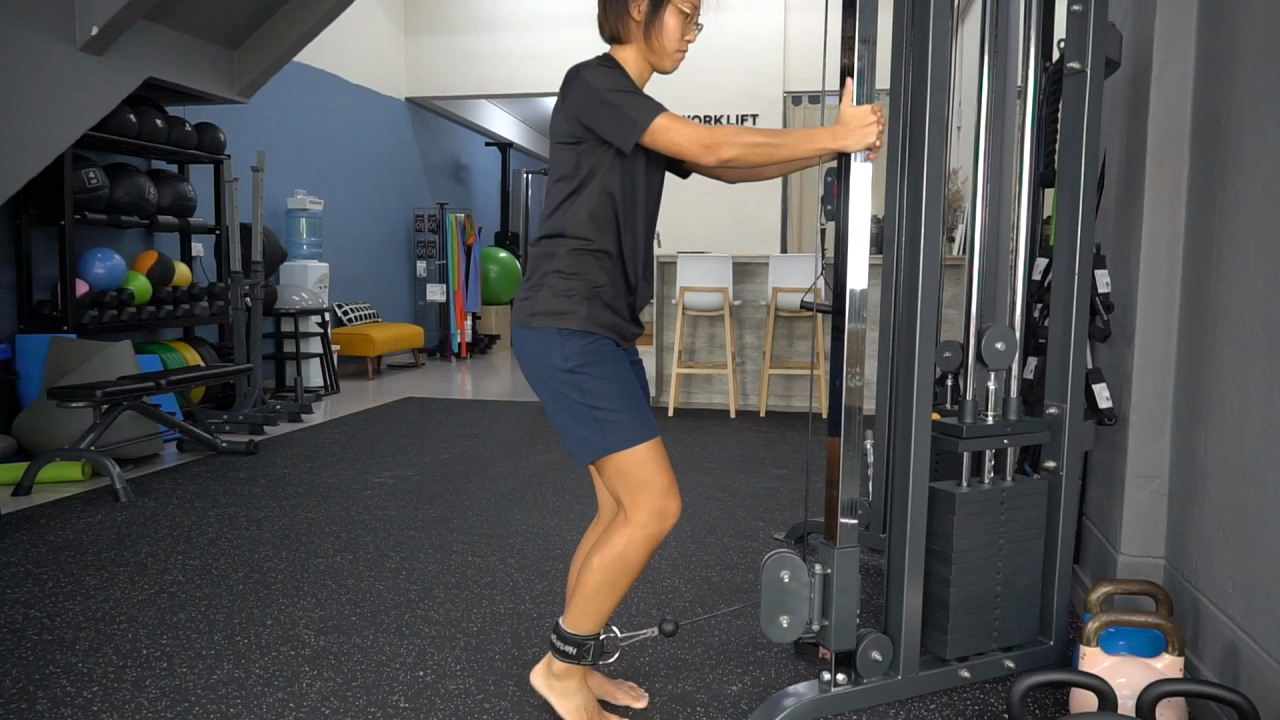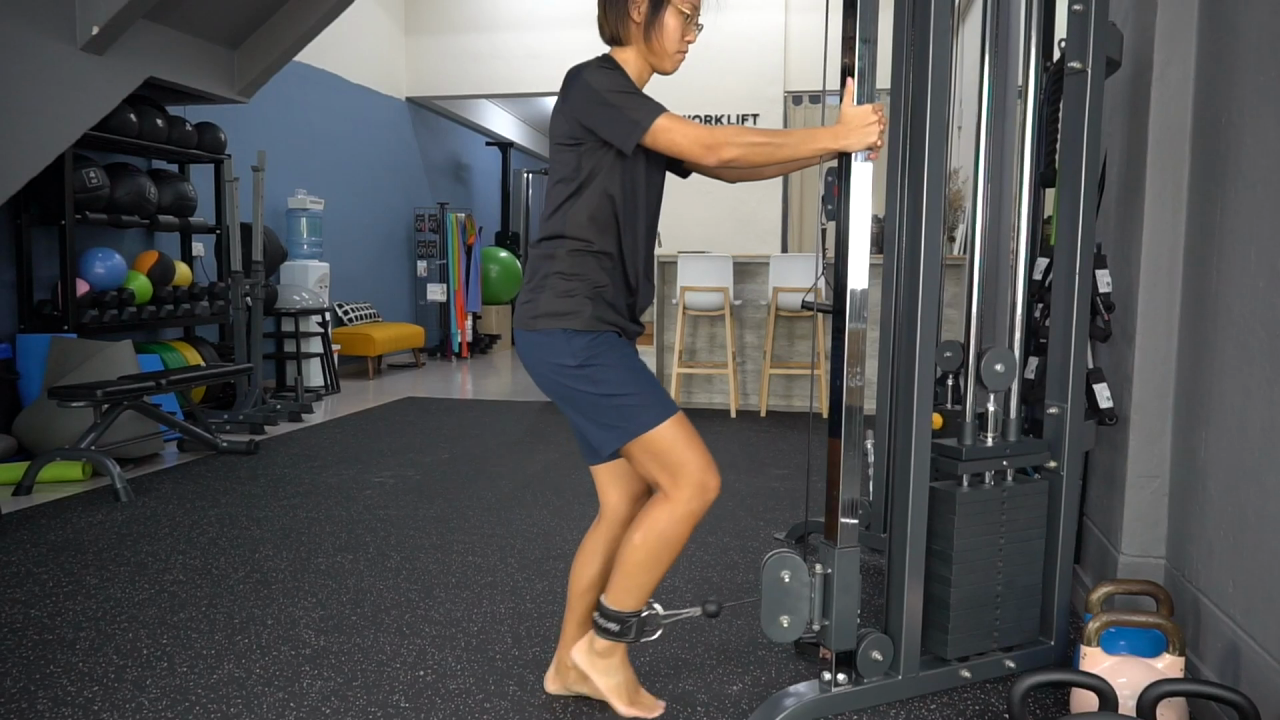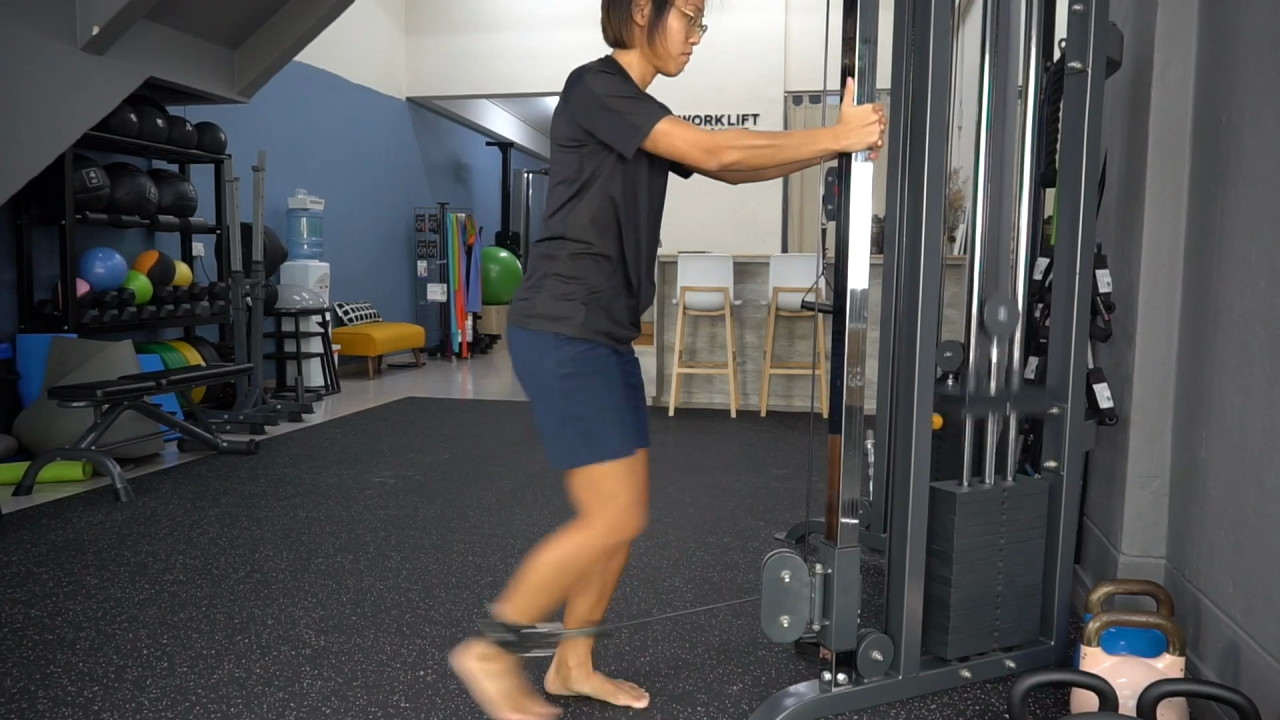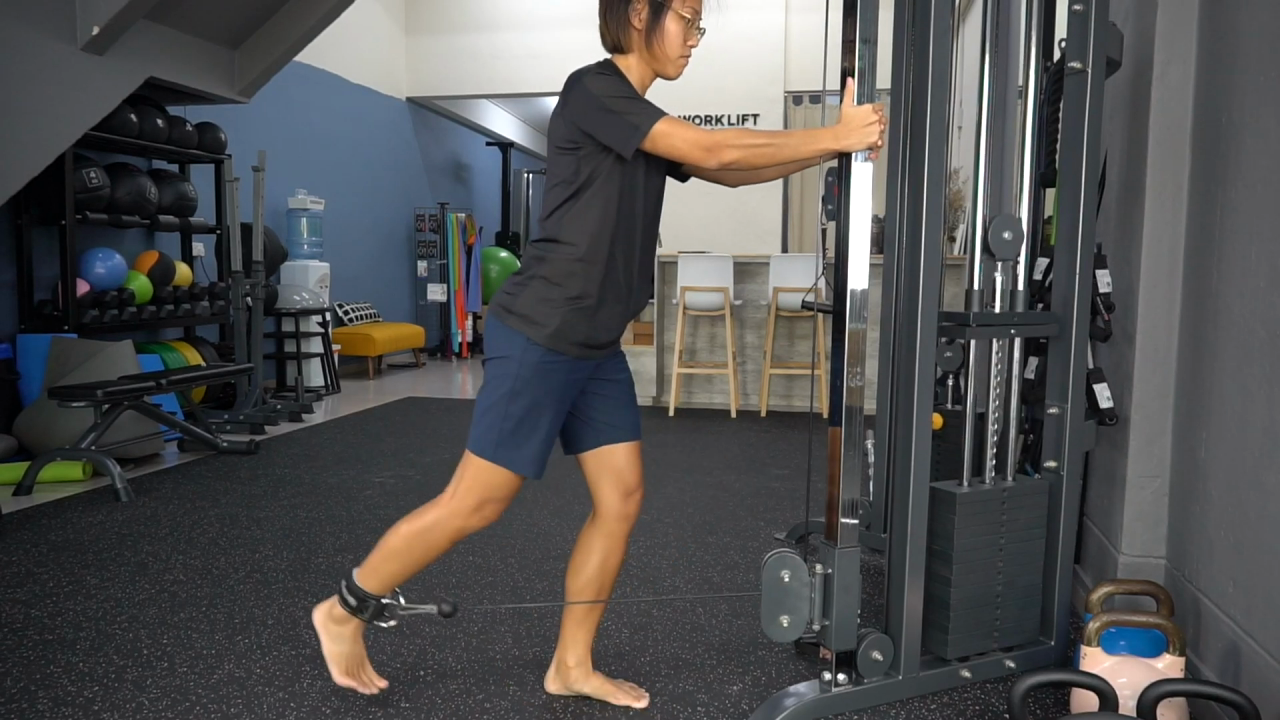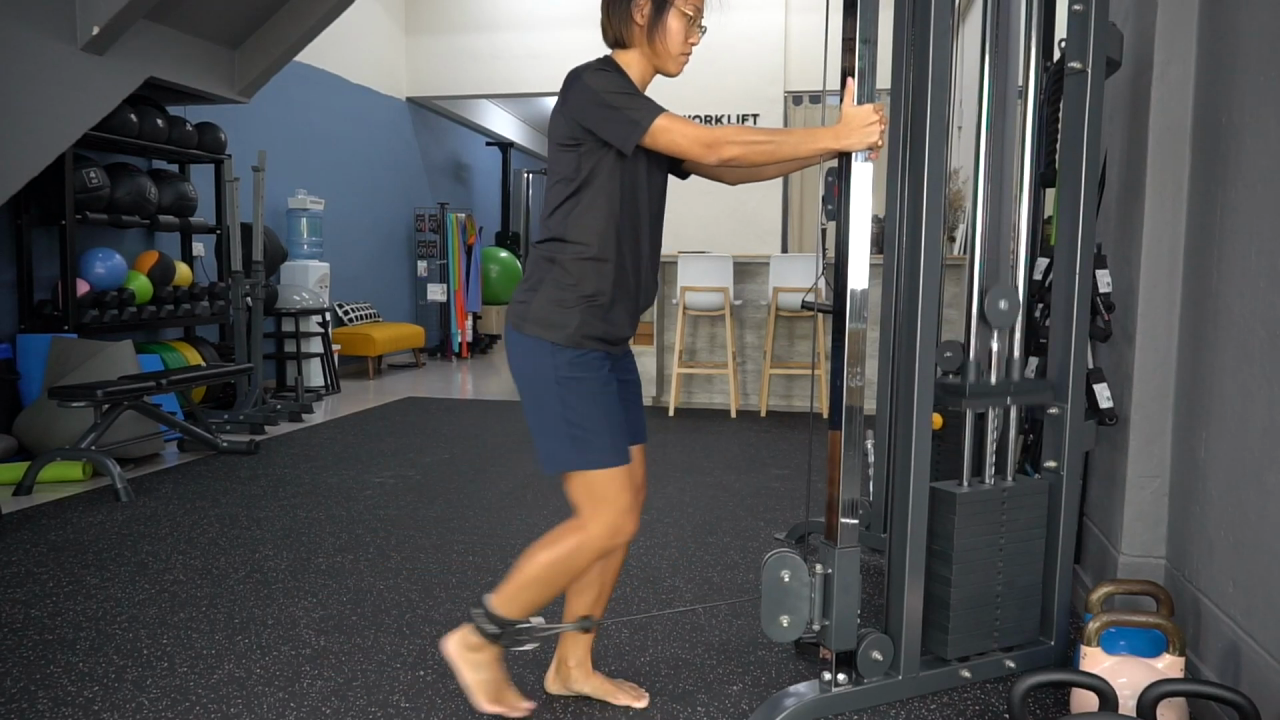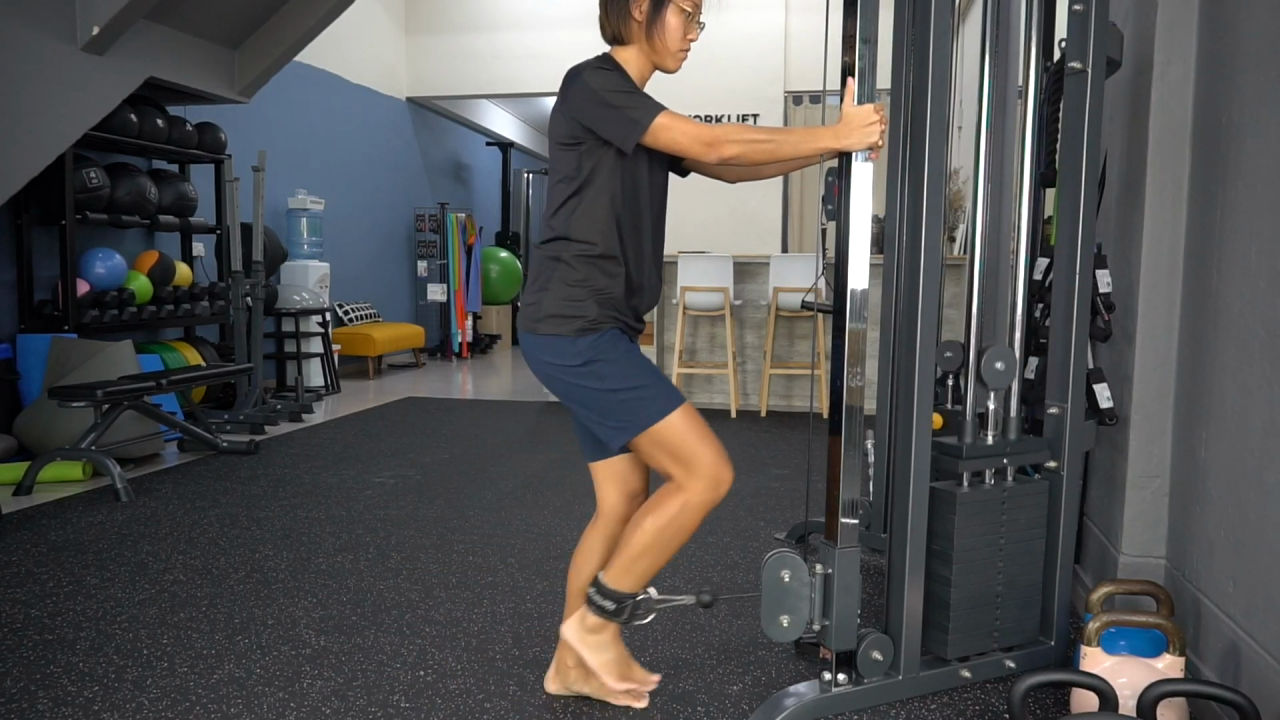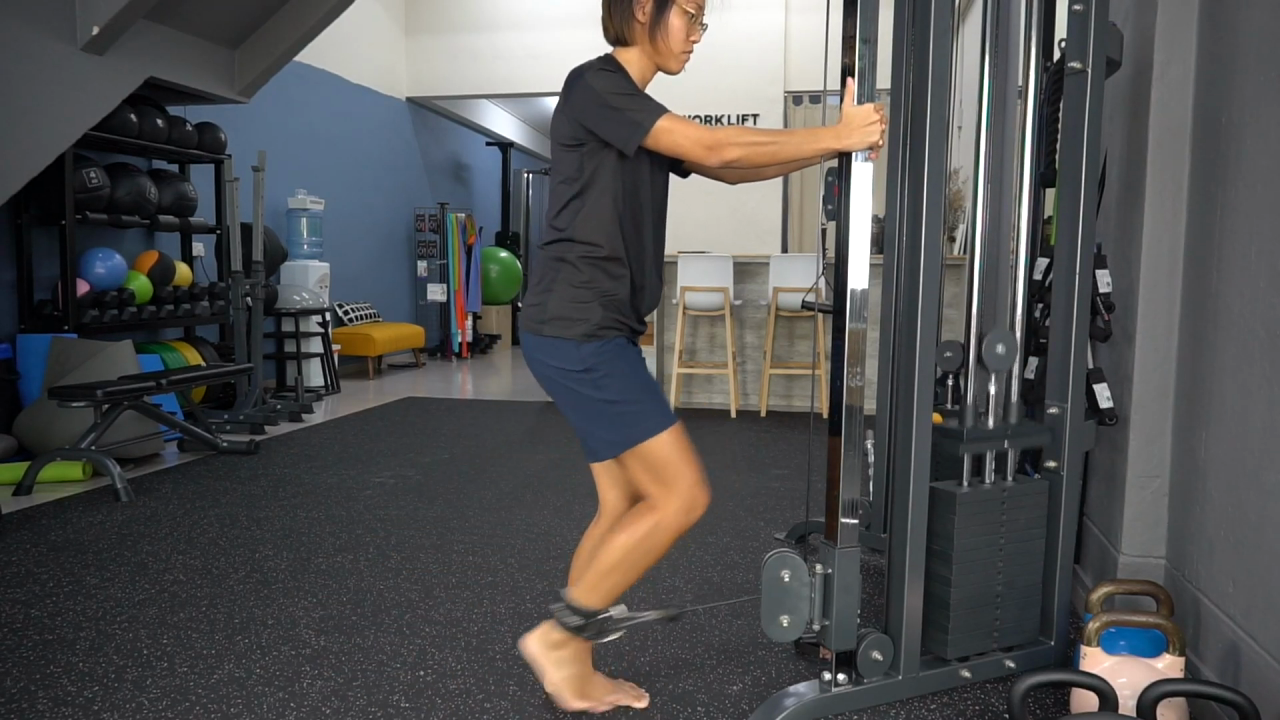
dt=0.5s
person 1, frame 1
left shoulder: (639, 112)
right shoulder: (591, 83)
left elbow: (726, 168)
right elbow: (710, 148)
left wrist: (836, 142)
right wrist: (834, 136)
left hip: (603, 331)
right hip: (565, 329)
left knee: (624, 507)
right knee: (653, 506)
person 1, frame 2
left shoulder: (638, 115)
right shoulder: (591, 84)
left elbow: (726, 169)
right elbow: (712, 148)
left wrist: (837, 140)
right wrist: (835, 137)
left hip: (599, 330)
right hip: (569, 328)
left knee: (629, 502)
right knee: (692, 482)
right ankle: (606, 643)
person 1, frame 3
left shoulder: (636, 106)
right shoulder: (593, 88)
left elbow: (730, 168)
right elbow: (715, 155)
left wrist: (830, 142)
right wrist: (833, 137)
left hip: (602, 335)
right hip: (562, 333)
left knee: (628, 505)
right knee: (613, 518)
right ankle: (489, 648)
person 1, frame 4
left shoulder: (642, 121)
right shoulder: (593, 90)
left elbow: (726, 171)
right elbow: (712, 151)
left wrist: (827, 144)
right wrist: (832, 138)
left hip: (594, 344)
right hip: (540, 334)
left knee: (622, 500)
right knee: (474, 504)
left ankle: (573, 665)
right ankle: (344, 610)
person 1, frame 5
left shoulder: (641, 119)
right shoulder: (592, 86)
left elbow: (725, 169)
right elbow: (712, 148)
left wrist: (831, 144)
right wrist: (834, 136)
left hip: (601, 337)
right hip: (559, 336)
left knee: (622, 507)
right knee: (607, 520)
right ankle: (480, 638)
person 1, frame 6
left shoulder: (642, 116)
right shoulder: (591, 84)
left elbow: (725, 167)
right elbow: (712, 146)
left wrist: (832, 143)
right wrist: (835, 136)
left hip: (600, 330)
right hip: (573, 328)
left knee: (627, 498)
right knee: (705, 474)
left ankle: (571, 666)
right ankle: (595, 618)
person 1, frame 7
left shoulder: (639, 109)
right shoulder: (594, 85)
left elbow: (728, 169)
right elbow: (712, 151)
left wrist: (834, 141)
right wrist: (833, 136)
left hip: (604, 332)
right hip: (575, 332)
left knee: (630, 500)
right knee: (679, 494)
left ankle: (578, 664)
right ankle: (560, 632)
